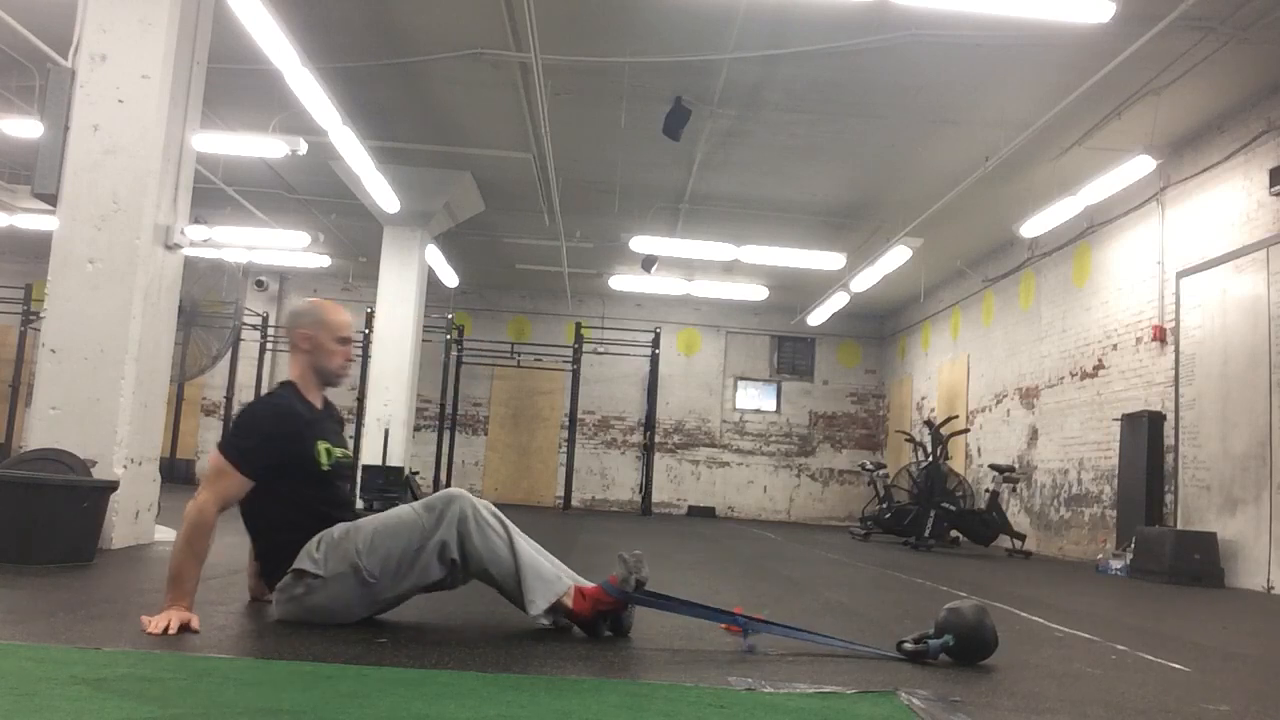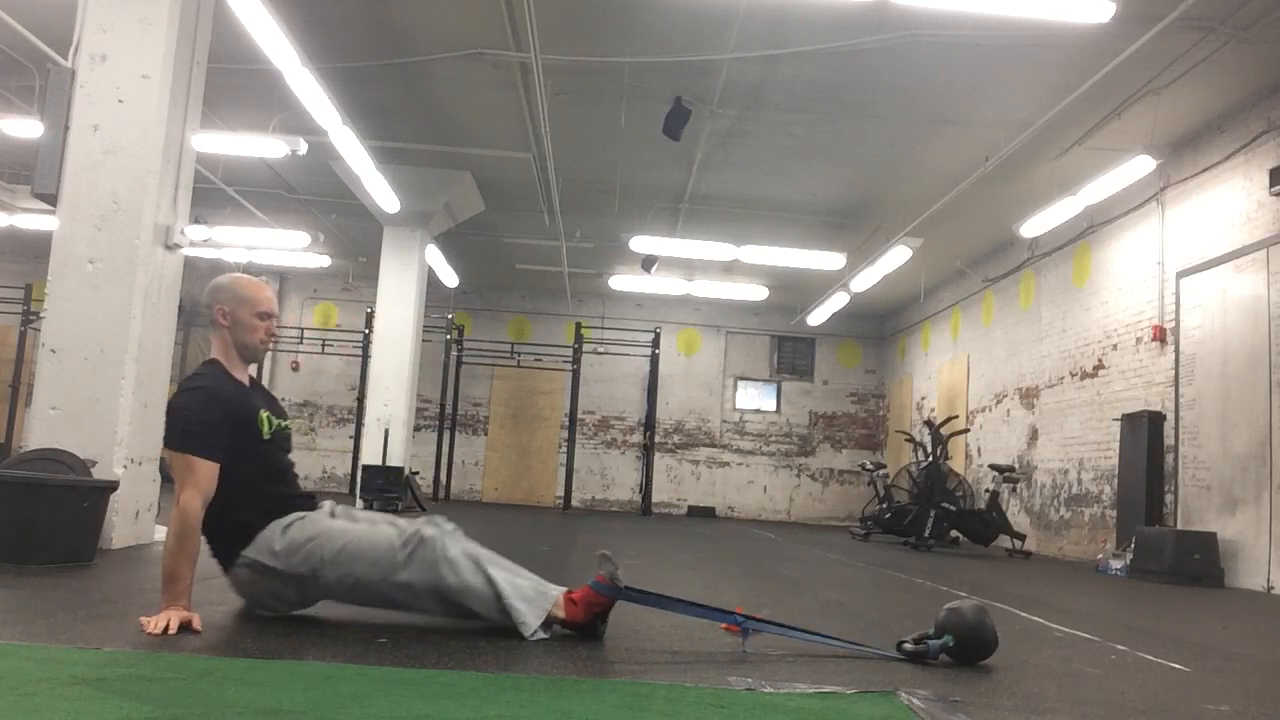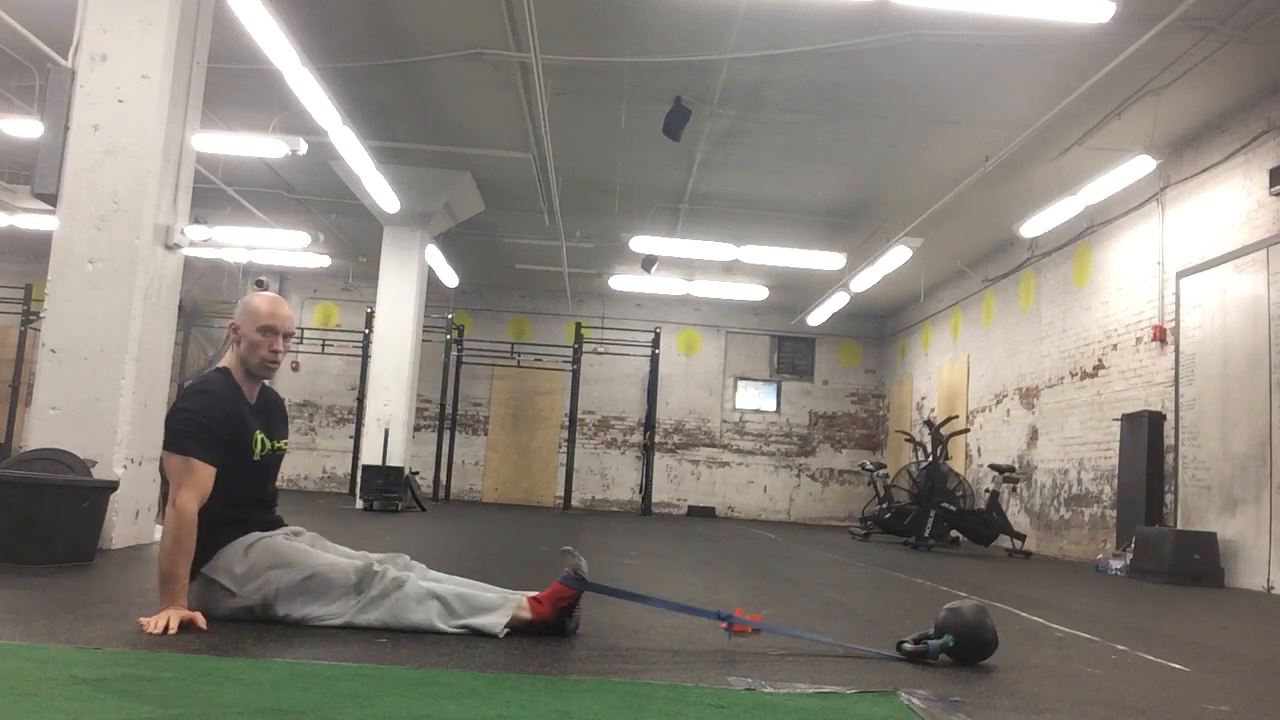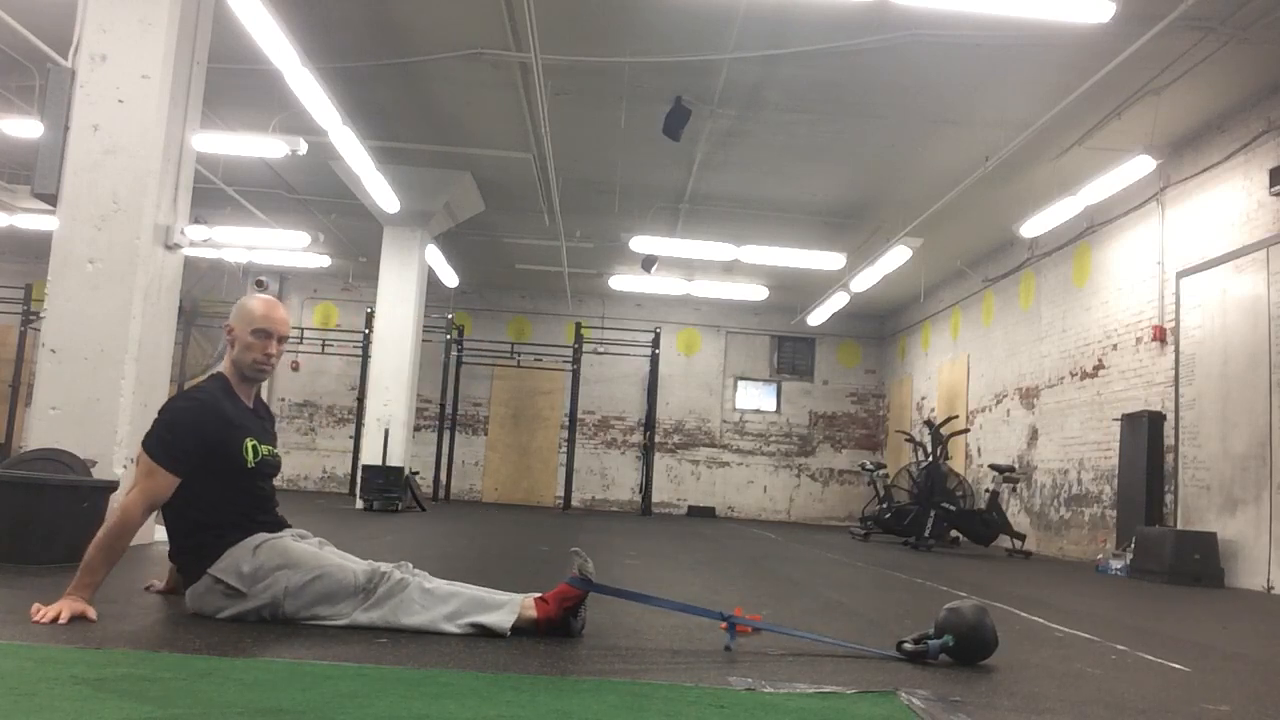
dt=0.7s
person 1, frame 1
left shoulder: (326, 416)
right shoulder: (271, 416)
right elbow: (205, 505)
left wrist: (260, 581)
right wrist: (178, 603)
left hip: (343, 563)
right hip: (309, 579)
left knee: (466, 518)
right knee: (457, 509)
left ankle: (573, 594)
right ankle: (577, 602)
person 1, frame 2
left shoulder: (252, 392)
right shoulder: (203, 397)
right elbow: (190, 502)
right wrist: (176, 603)
left hip: (309, 520)
right hip: (270, 550)
left knee: (431, 535)
right knee: (423, 550)
left ankle: (554, 603)
right ankle: (564, 610)
person 1, frame 3
left shoulder: (273, 405)
right shoulder: (206, 402)
right elbow: (184, 504)
right wrist: (173, 601)
left hip: (271, 539)
right hip: (224, 564)
left knee: (390, 569)
right knee: (368, 587)
left ankle: (530, 606)
right ankle: (530, 612)
person 1, frame 4
left shoulder: (259, 413)
right shoulder: (195, 411)
right elbow: (137, 506)
left wrist: (178, 579)
right wrist: (78, 594)
left hip: (277, 545)
right hip: (229, 570)
left knee: (387, 580)
right knee: (377, 588)
left ankle: (533, 609)
right ankle: (536, 612)
